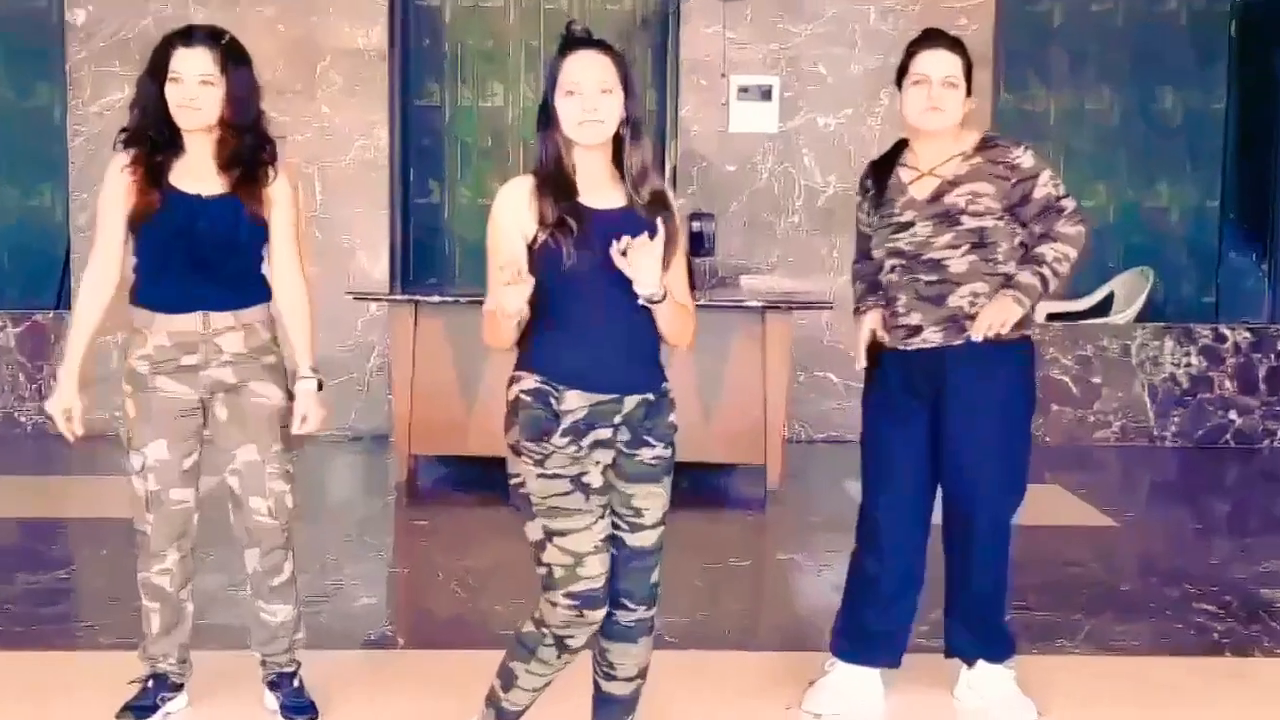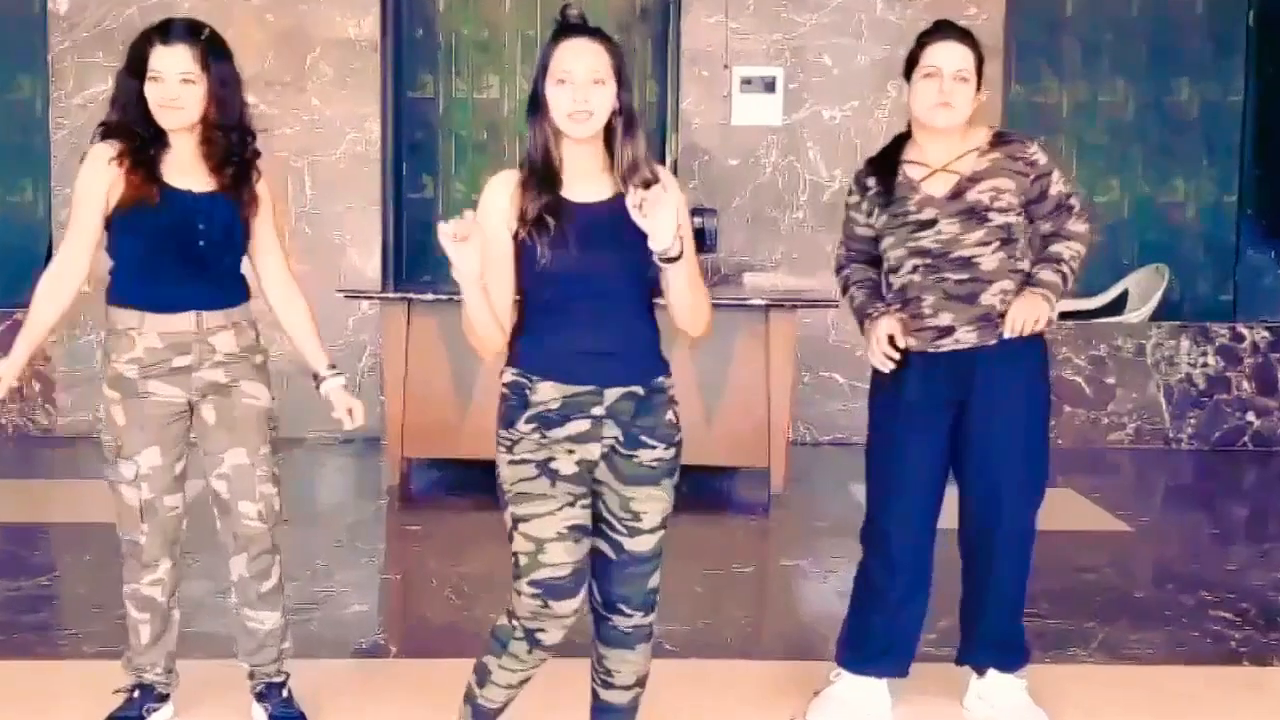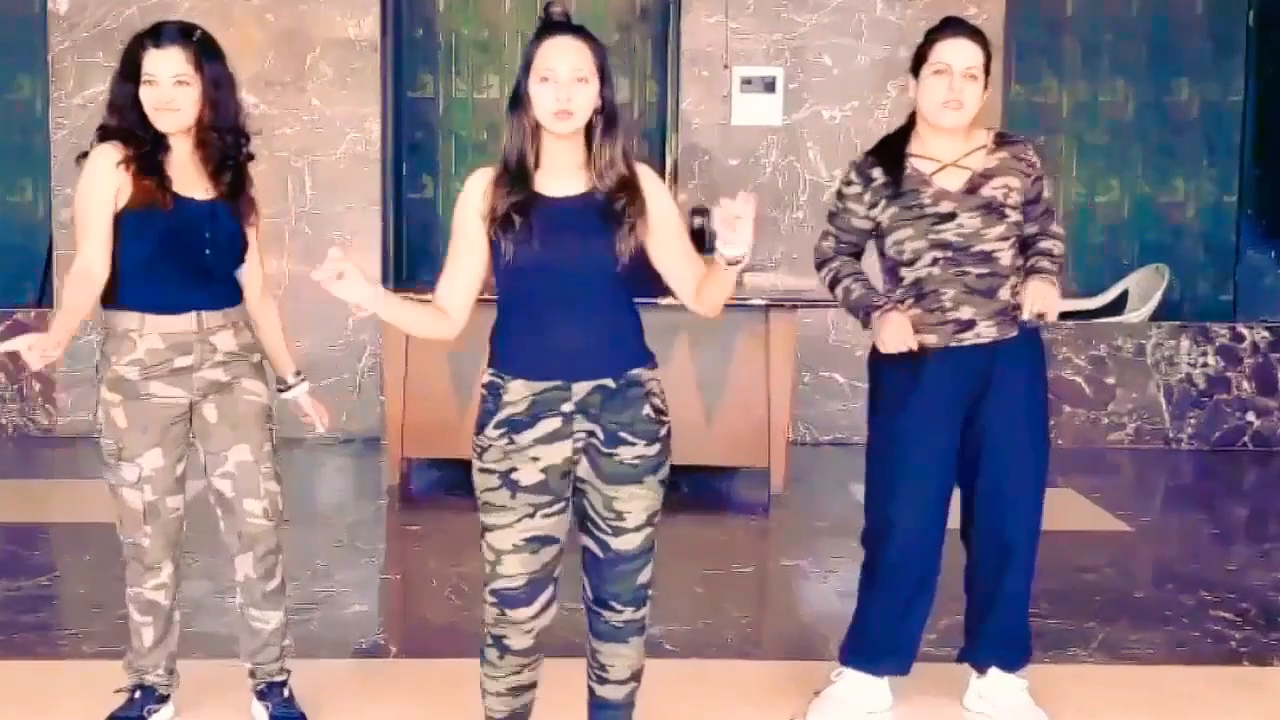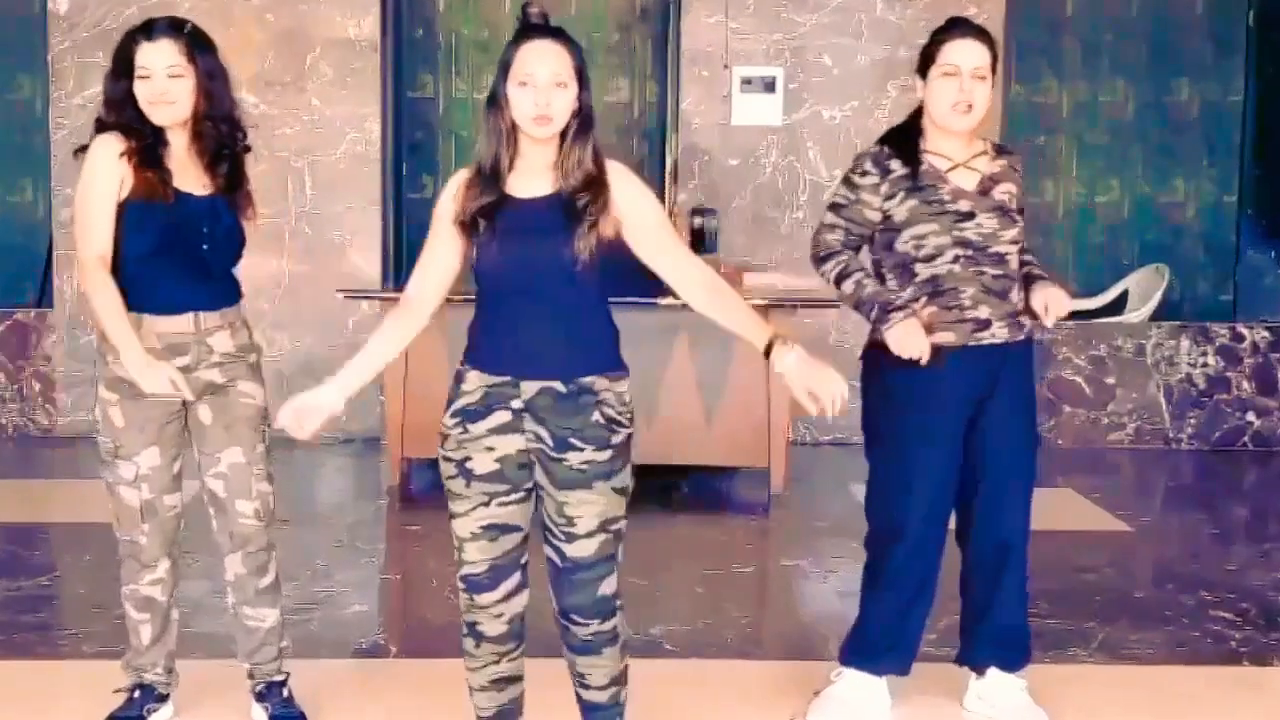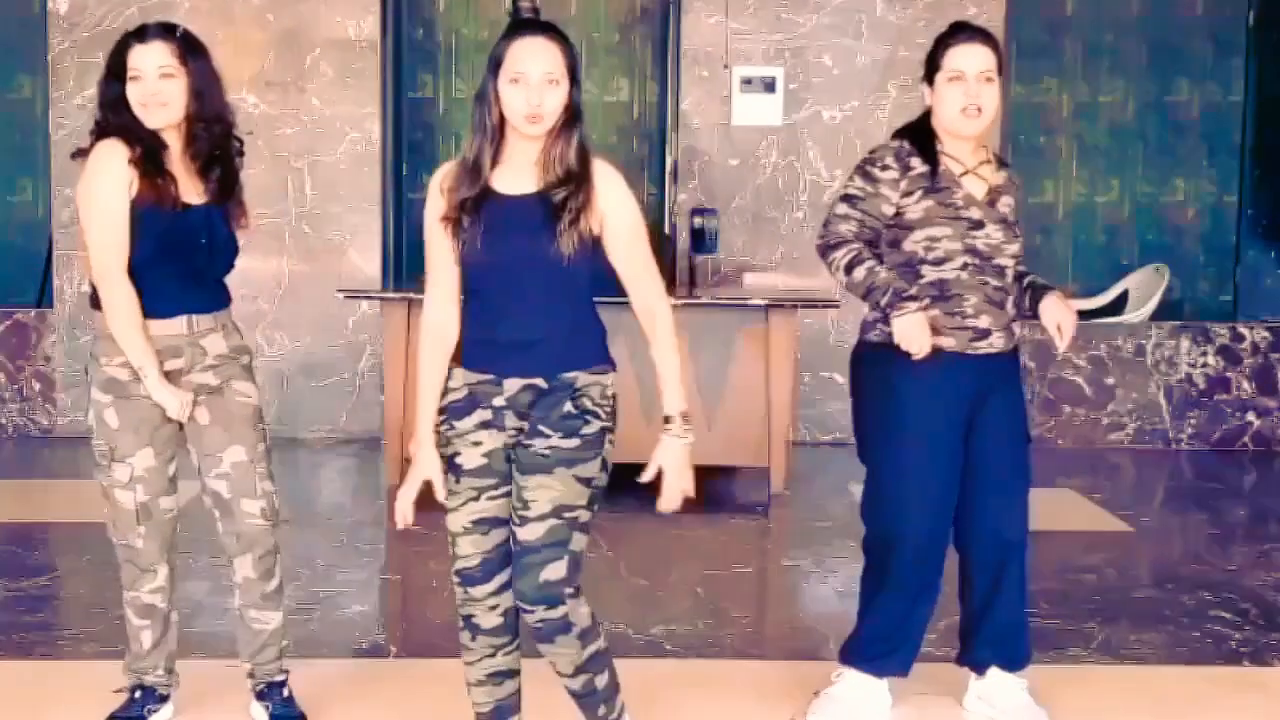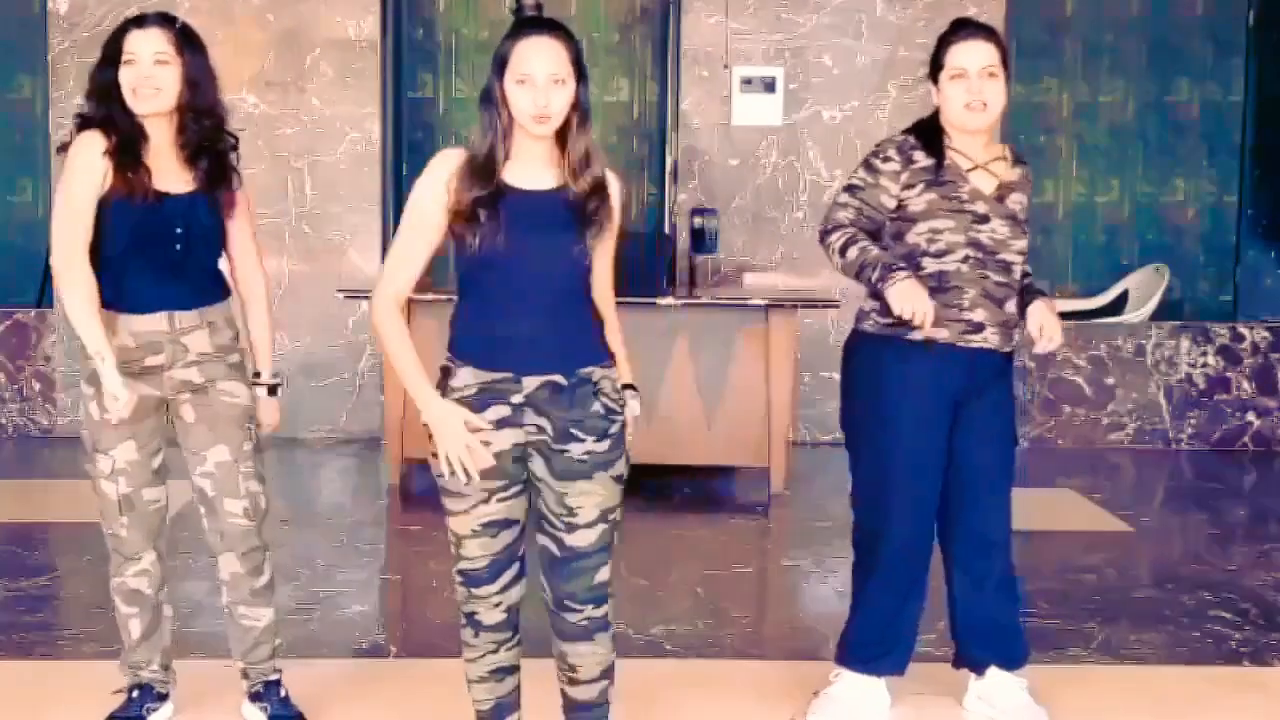
dt=0.2s
person 1, frame 1
left shoulder: (653, 200)
right shoulder: (524, 198)
left elbow: (682, 333)
right elbow: (495, 335)
left wrist: (654, 288)
right wrist: (508, 309)
left hip: (643, 413)
right hip: (556, 411)
left knee: (632, 604)
right knee: (576, 604)
person 1, frame 2
left shoulder: (654, 188)
right shoulder: (510, 193)
left elbow: (694, 322)
right elbow: (490, 339)
left wrist: (668, 243)
right wrist: (469, 278)
left hip: (643, 413)
right hip: (543, 409)
left knee: (631, 607)
right knee: (547, 602)
person 1, frame 3
left shoulder: (635, 185)
right shoulder: (487, 192)
left elbow: (703, 299)
right elbow: (446, 319)
left wrist: (730, 255)
right wrist: (370, 296)
left hip: (624, 406)
right hip: (519, 410)
left knee: (622, 599)
right knee: (517, 605)
person 1, frame 4
left shoulder: (610, 185)
right shoulder: (468, 191)
left elbow: (689, 277)
right elbow: (416, 305)
left wrist: (777, 347)
right wrist: (338, 387)
left hip: (585, 406)
right hip: (484, 405)
left knee: (587, 603)
right knee: (487, 600)
person 1, frame 5
left shoulder: (595, 184)
right shoulder: (454, 185)
left elbow: (651, 302)
right elbow: (441, 314)
left wrist: (676, 424)
right wrist: (423, 439)
left hip: (568, 399)
right hip: (473, 400)
left knee: (544, 590)
right knee: (481, 595)
person 1, frame 6
left shoulder: (595, 186)
right shoulder: (454, 175)
right elbow: (388, 299)
left wrist: (623, 392)
right wrist: (431, 405)
left hip: (579, 400)
right hip: (477, 401)
left knee: (580, 595)
right knee: (486, 594)
person 2, frame 1
left shoulder: (262, 175)
right shoulder: (134, 169)
left elbow: (287, 277)
right elbow: (101, 273)
left wrist: (308, 376)
right wrist: (69, 372)
left hip: (246, 351)
right hip: (158, 356)
left knee: (265, 511)
right knee: (161, 515)
person 2, frame 2
left shoulder: (243, 170)
right shoulder: (114, 160)
left elbow: (278, 279)
right elbow: (70, 263)
left wrist: (327, 374)
left hip: (232, 352)
right hip: (142, 357)
left knee: (253, 519)
right knee: (148, 527)
person 2, frame 3
left shoulder: (232, 172)
right shoulder: (114, 162)
left elbow: (253, 286)
right elbow: (89, 267)
left wrist: (292, 380)
right wrist: (57, 336)
left hip: (231, 354)
right hip: (141, 357)
left knee: (256, 519)
right knee: (148, 532)
person 2, frame 4
left shoulder: (225, 164)
right shoulder: (114, 154)
right elbow: (94, 263)
left wrist: (247, 361)
right wrist: (130, 352)
left hip: (226, 350)
right hip: (140, 358)
left knee: (248, 520)
right knee: (145, 530)
person 2, frame 5
left shoulder: (217, 167)
right shoulder: (114, 158)
right elbow: (110, 274)
right wrist: (154, 376)
left hip: (218, 353)
right hip: (131, 362)
left knee: (253, 518)
right knee: (142, 534)
person 2, frame 6
left shoulder: (215, 163)
right shoulder: (96, 150)
left elbow: (250, 275)
right elbow: (70, 264)
left wrist: (267, 377)
right wrist: (109, 370)
left hip: (210, 349)
right hip: (120, 352)
left knee: (239, 515)
right knee: (131, 528)
person 3, frame 1
left shoulder: (1007, 164)
right shoulder: (880, 178)
left elbow: (1065, 226)
left wrist: (1018, 294)
right wrist: (868, 306)
left hip: (984, 364)
right hip: (897, 367)
left knee: (980, 510)
right knee: (887, 512)
left ankle: (984, 660)
right ankle: (859, 659)
person 3, frame 2
left shoulder: (1019, 158)
right shoulder: (877, 177)
left elbow: (1071, 224)
right elbow: (854, 259)
left wrist: (1042, 289)
right wrist: (873, 312)
left hip: (1004, 365)
right hip: (910, 373)
left knee: (1001, 520)
right knee: (895, 523)
person 3, frame 3
left shoulder: (1017, 159)
right shoulder: (876, 171)
left elbow: (1045, 231)
right elbow: (834, 255)
left wrist: (1043, 276)
right wrist: (876, 311)
left hip: (1009, 364)
right hip: (915, 370)
left knee: (1008, 521)
right knee: (901, 523)
person 3, frame 4
left shoulder: (1007, 167)
right shoulder: (884, 165)
right elbow: (832, 248)
left wrist: (1038, 283)
right wrist: (886, 314)
left hip: (1005, 367)
right hip: (917, 369)
left knee: (1001, 522)
right knee: (907, 521)
person 3, frame 5
left shoulder: (1001, 177)
right shoulder: (896, 162)
right elbow: (839, 240)
left wrist: (1041, 296)
right wrist: (896, 305)
left hip: (994, 374)
right hip: (909, 369)
left knee: (1000, 525)
right knee: (908, 524)
person 3, frame 6
left shoulder: (1016, 174)
right shoulder: (903, 157)
right elbow: (840, 228)
left wrist: (1034, 301)
right wrist: (889, 278)
left hip: (986, 372)
right hip: (899, 361)
left knee: (984, 523)
right knee: (896, 518)
